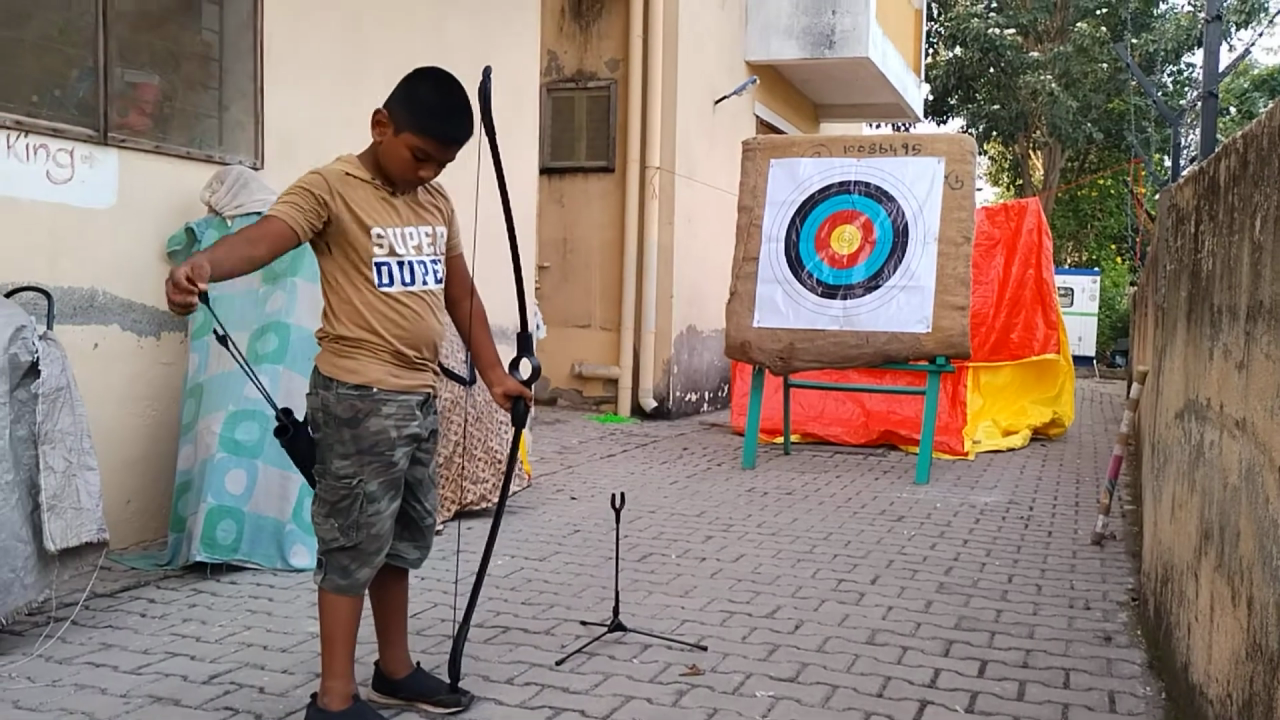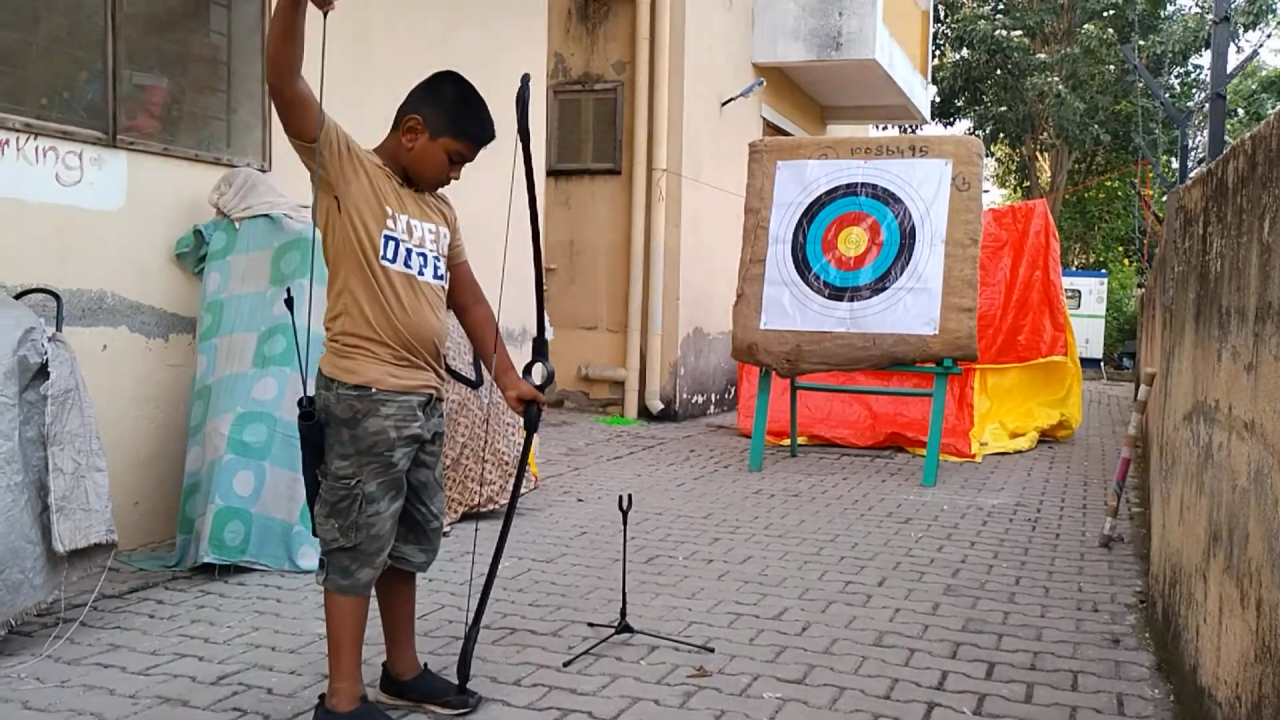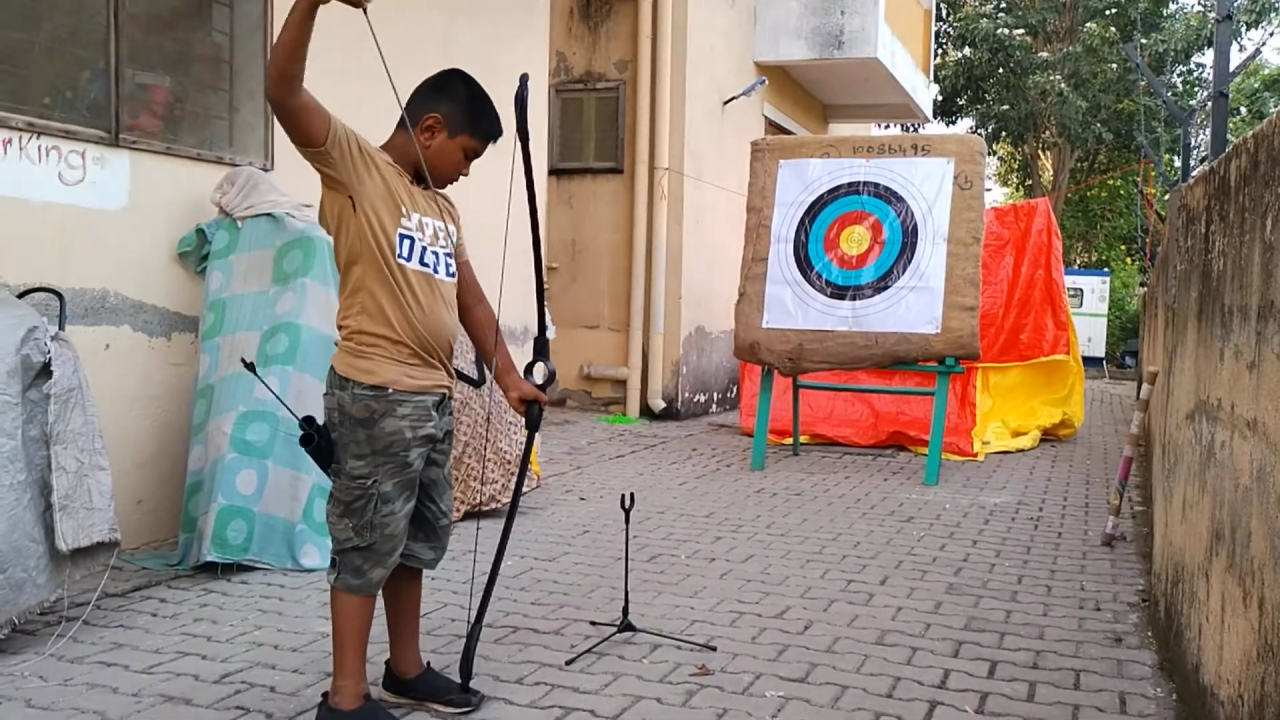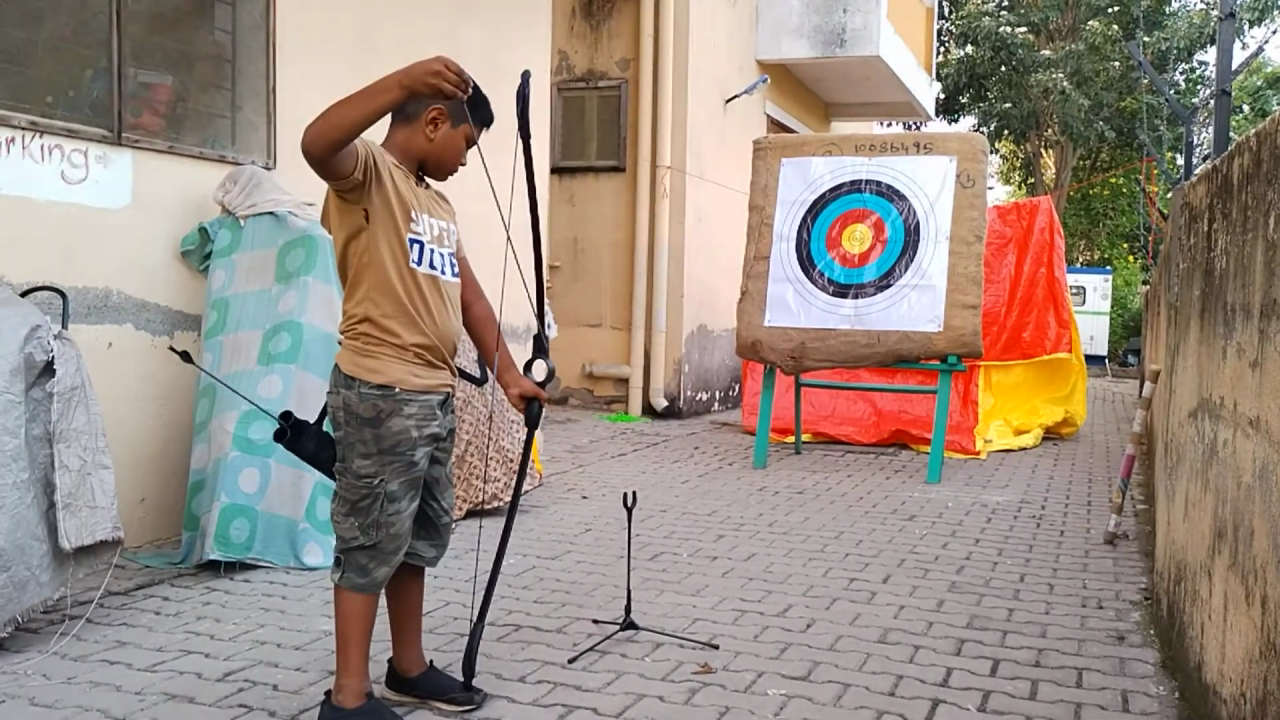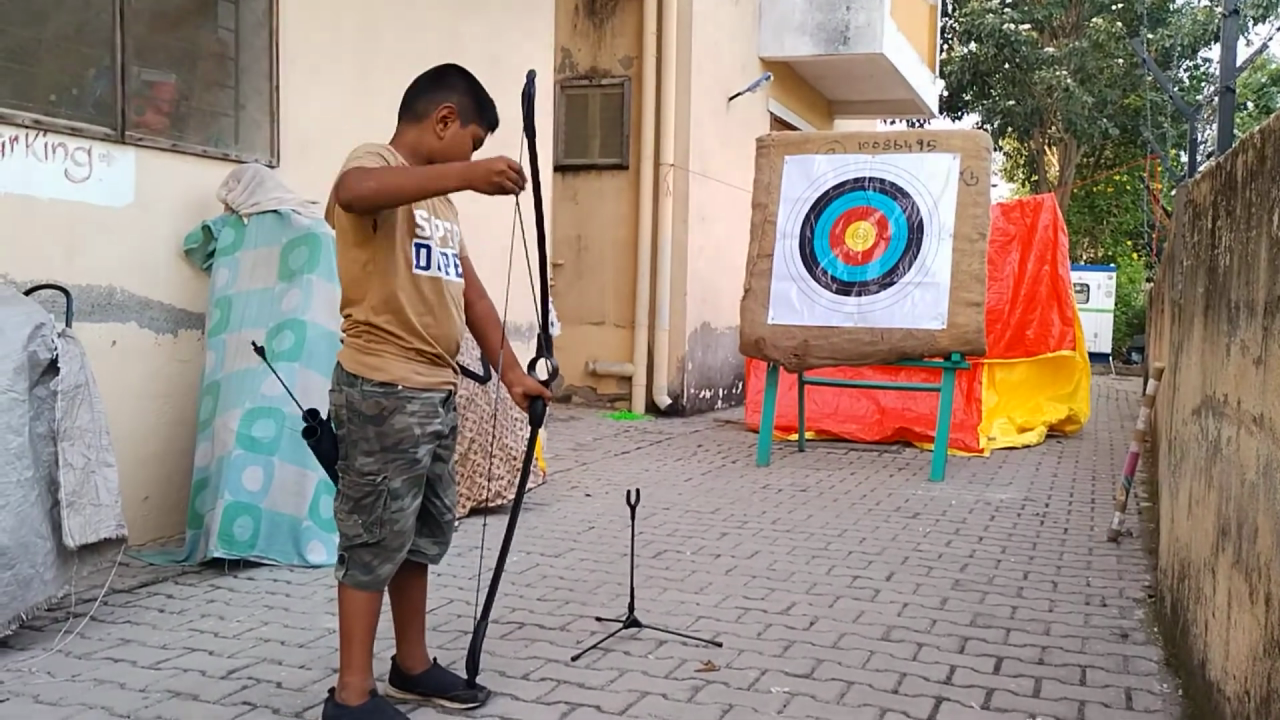
dt=0.7s
person 1, frame 1
left shoulder: (437, 203)
right shoulder: (330, 188)
left elbow: (461, 294)
right elbow: (261, 237)
left wrist: (494, 375)
right wrist: (201, 267)
left hip: (419, 396)
right hip: (357, 397)
left knee: (402, 540)
right knee: (354, 543)
person 1, frame 2
left shoulder: (439, 210)
right shoulder: (344, 166)
left elbow: (467, 298)
right elbow: (284, 89)
left wrist: (507, 377)
left hip: (425, 399)
right hip: (364, 398)
left knee: (410, 543)
right knee: (358, 545)
person 1, frame 3
left shoulder: (440, 207)
right shoulder: (353, 164)
left elbow: (470, 296)
right elbow: (283, 95)
left wrist: (508, 376)
left hip: (433, 397)
right hip: (375, 397)
left knee: (416, 542)
right knee: (368, 544)
person 1, frame 4
left shoulder: (438, 204)
right shoulder: (367, 172)
left elbow: (470, 295)
right elbow: (316, 143)
left wrist: (509, 375)
right wrist: (403, 81)
left hip: (434, 395)
right hip: (379, 395)
left knee: (418, 540)
right knee: (372, 543)
person 1, frame 5
left shoulder: (435, 203)
right shoulder: (376, 164)
left elbow: (472, 294)
right elbow: (358, 193)
left wrist: (511, 373)
right wrist: (466, 174)
left hip: (435, 393)
right hip: (381, 392)
left knee: (421, 537)
right knee: (374, 540)
left ankle: (413, 665)
